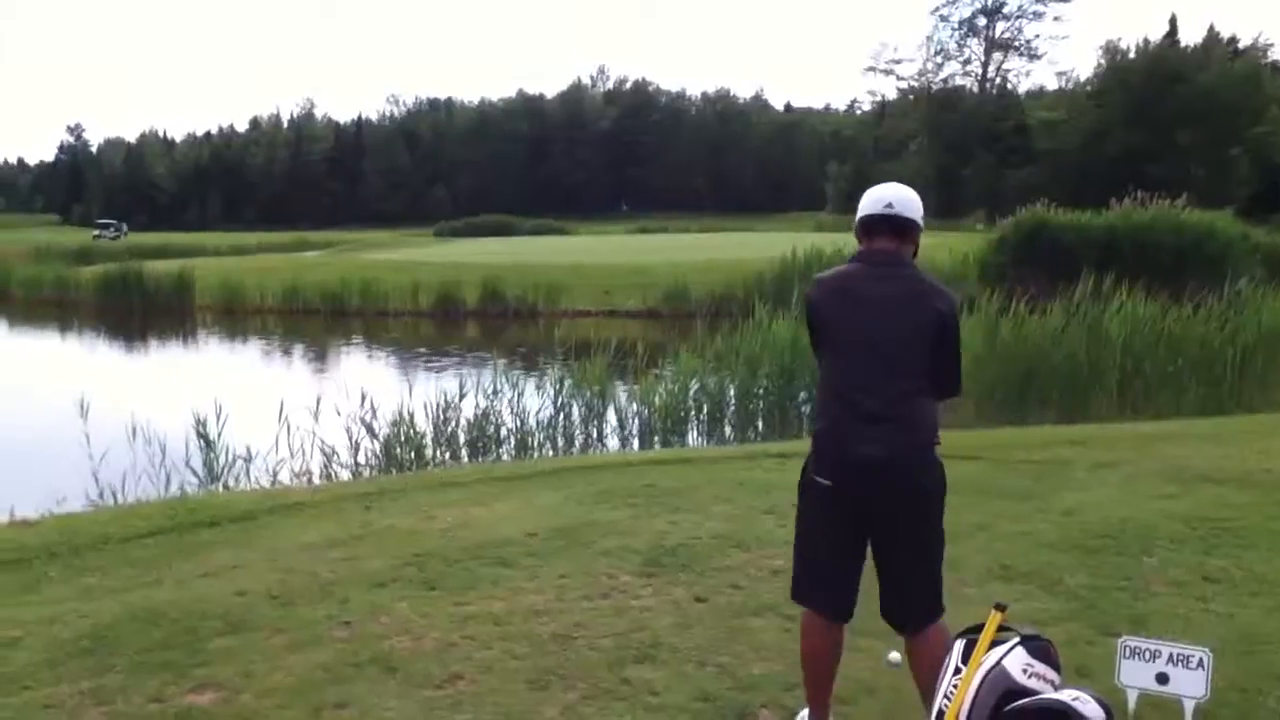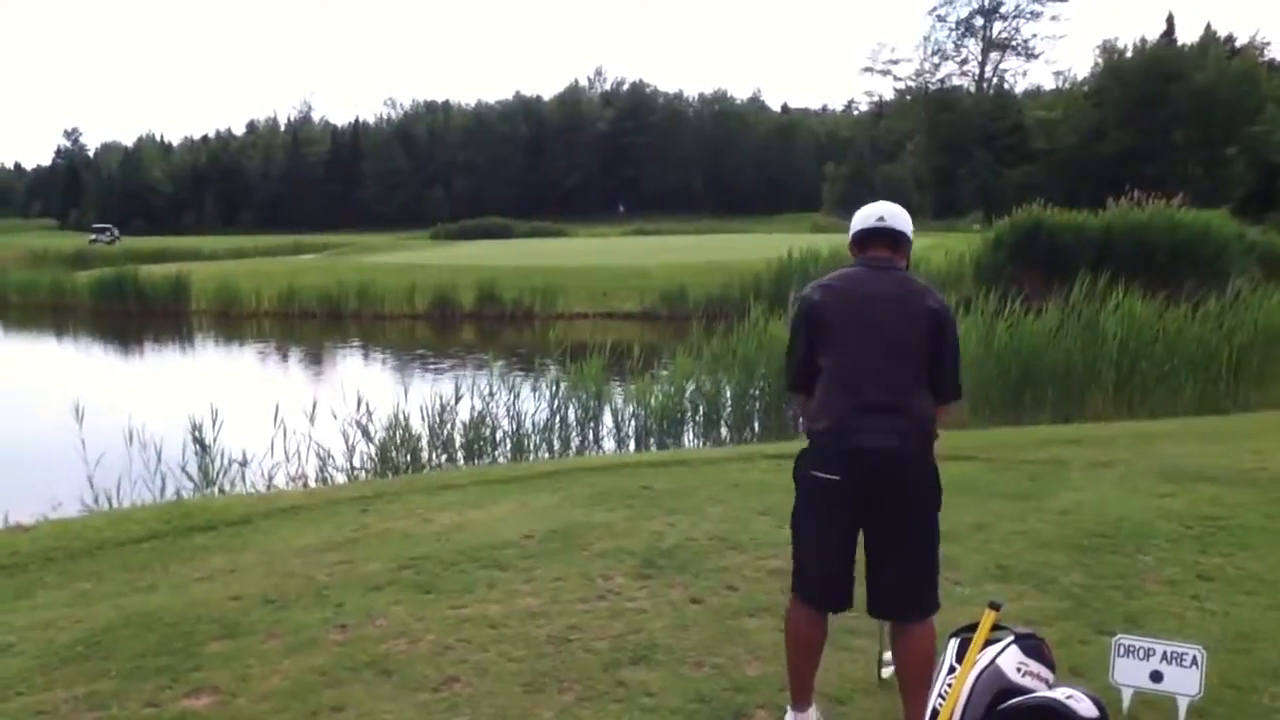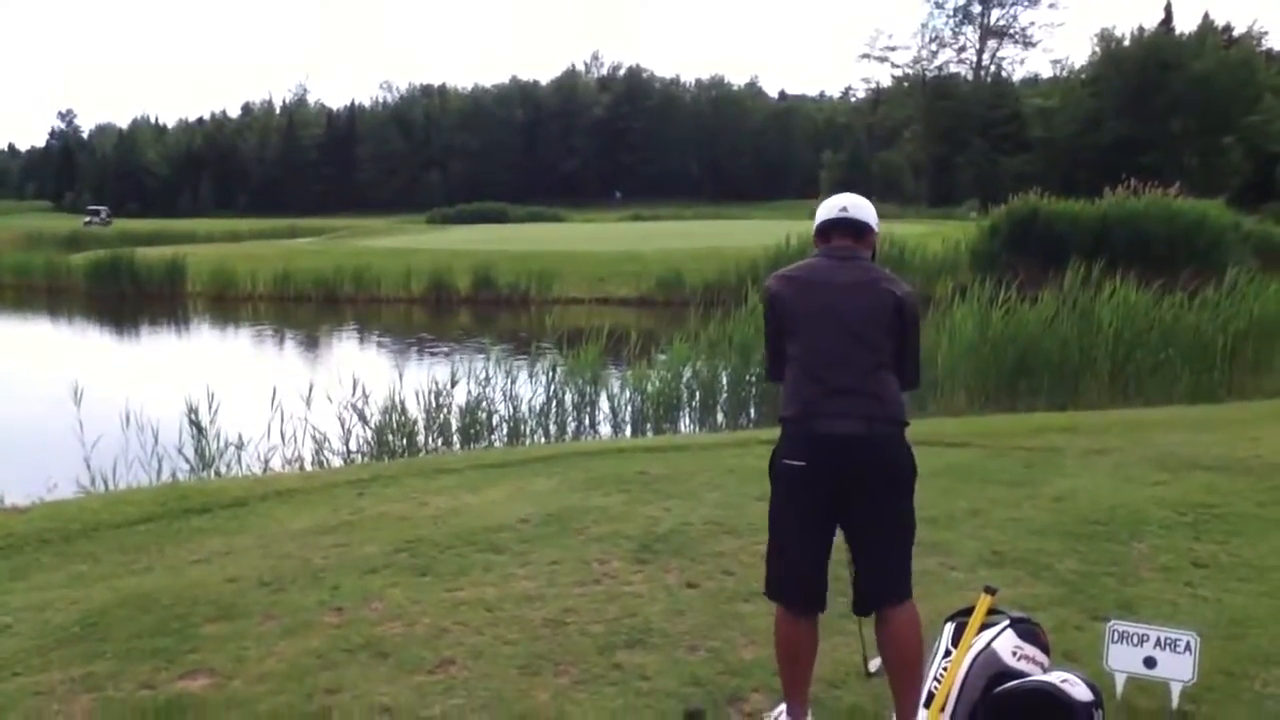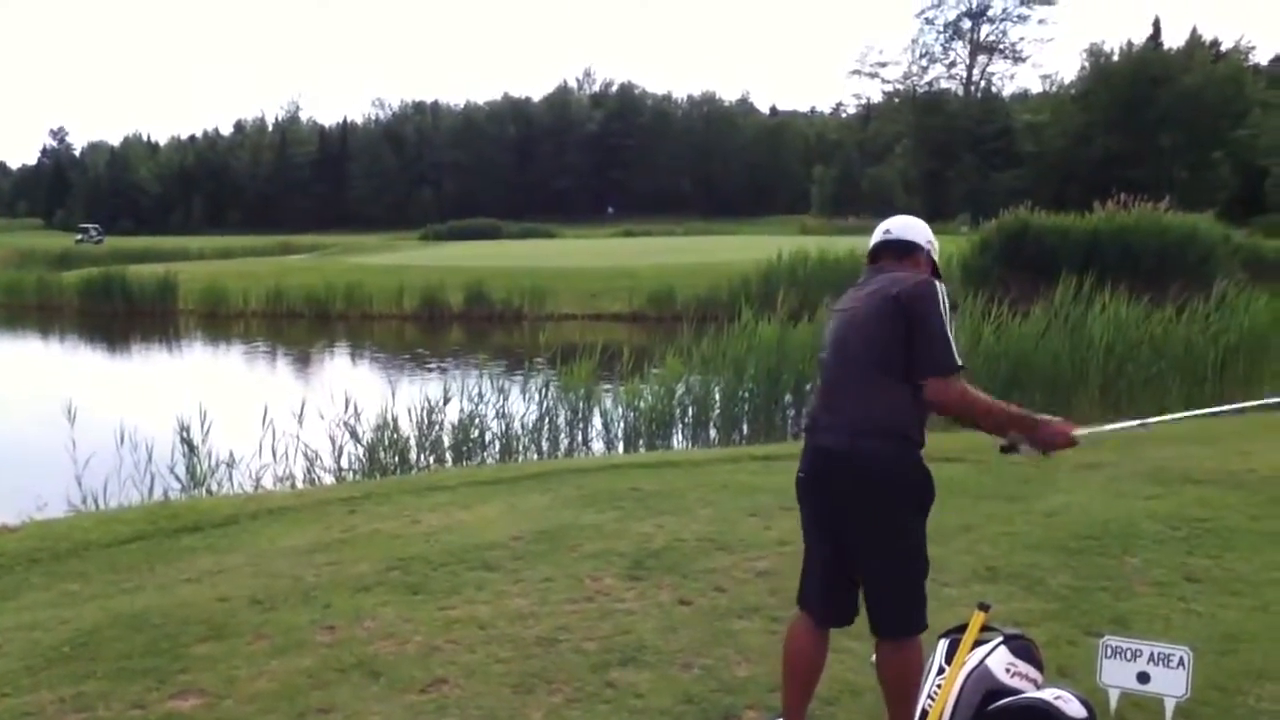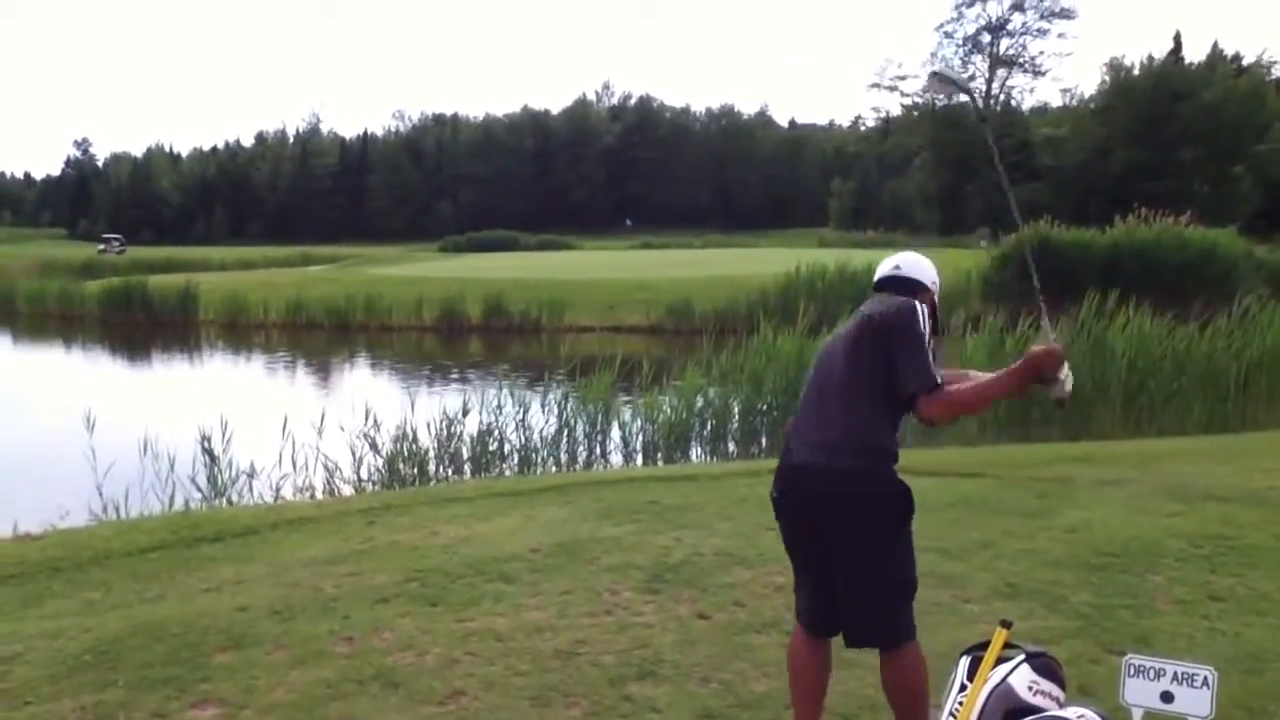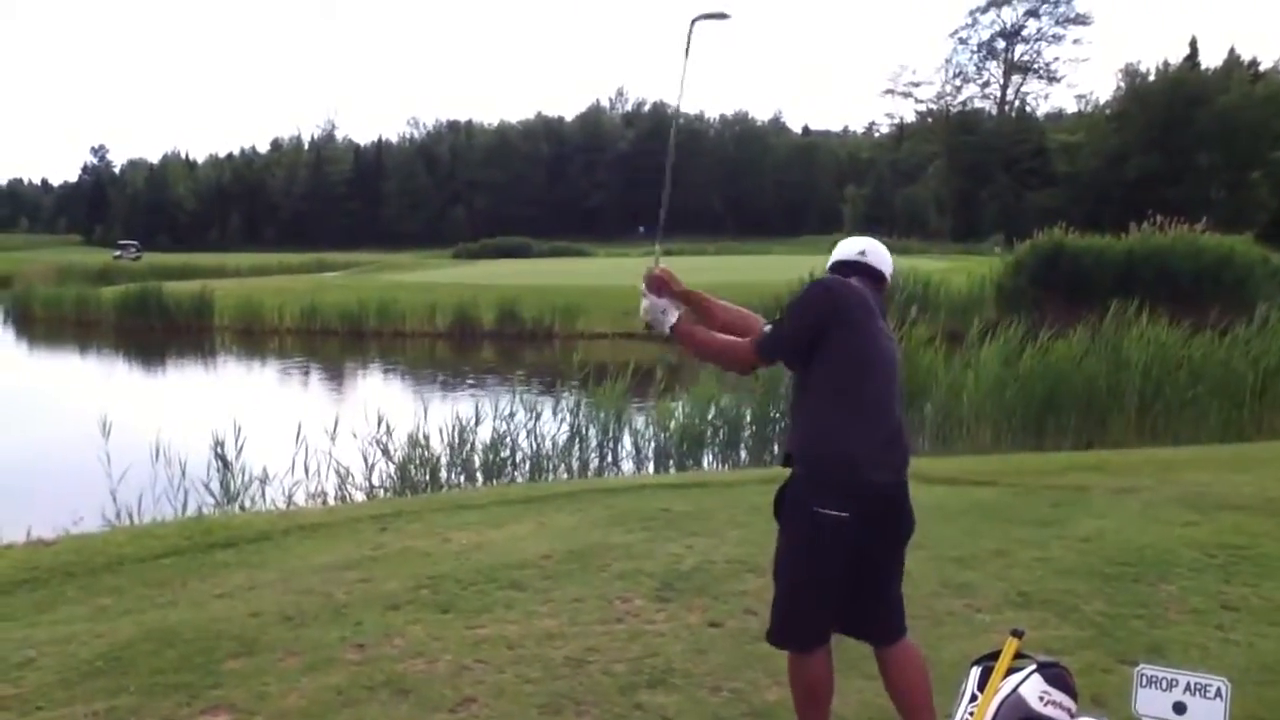
dt=0.7s
person 1, frame 1
left shoulder: (822, 291)
right shoulder: (937, 301)
right elbow: (942, 389)
left hip: (836, 463)
right hip: (910, 465)
left knee: (822, 605)
right knee: (920, 612)
person 1, frame 2
left shoulder: (818, 296)
right shoulder: (932, 305)
left elbow: (802, 391)
right elbow: (942, 399)
left hip: (835, 458)
right hip: (908, 461)
left knee: (811, 592)
right knee: (912, 606)
person 1, frame 3
left shoulder: (782, 286)
right shoulder: (896, 292)
right elbow: (905, 379)
left hip: (807, 445)
right hip: (880, 446)
left knee: (795, 596)
right knee: (894, 594)
person 1, frame 4
left shoulder: (849, 300)
right shoulder: (918, 288)
right elbow: (941, 391)
left wrist: (1001, 427)
right wrist: (1027, 425)
left hip: (820, 461)
right hip: (880, 465)
left knee: (816, 605)
right knee: (896, 620)
person 1, frame 5
left shoulder: (856, 325)
right shoulder: (906, 312)
left elbow: (940, 382)
right elbow: (934, 407)
left wrist: (1018, 375)
right wrist: (1021, 373)
left hip: (796, 481)
right hip: (857, 483)
left knee: (812, 621)
right knee: (893, 631)
person 1, frame 6
left shoulder: (830, 294)
right shoulder: (877, 328)
left elbow: (752, 354)
right elbow: (765, 330)
left wrist: (672, 323)
right wrist: (682, 294)
left hip: (826, 494)
right hip: (886, 496)
left knee: (806, 634)
right knee: (889, 632)
